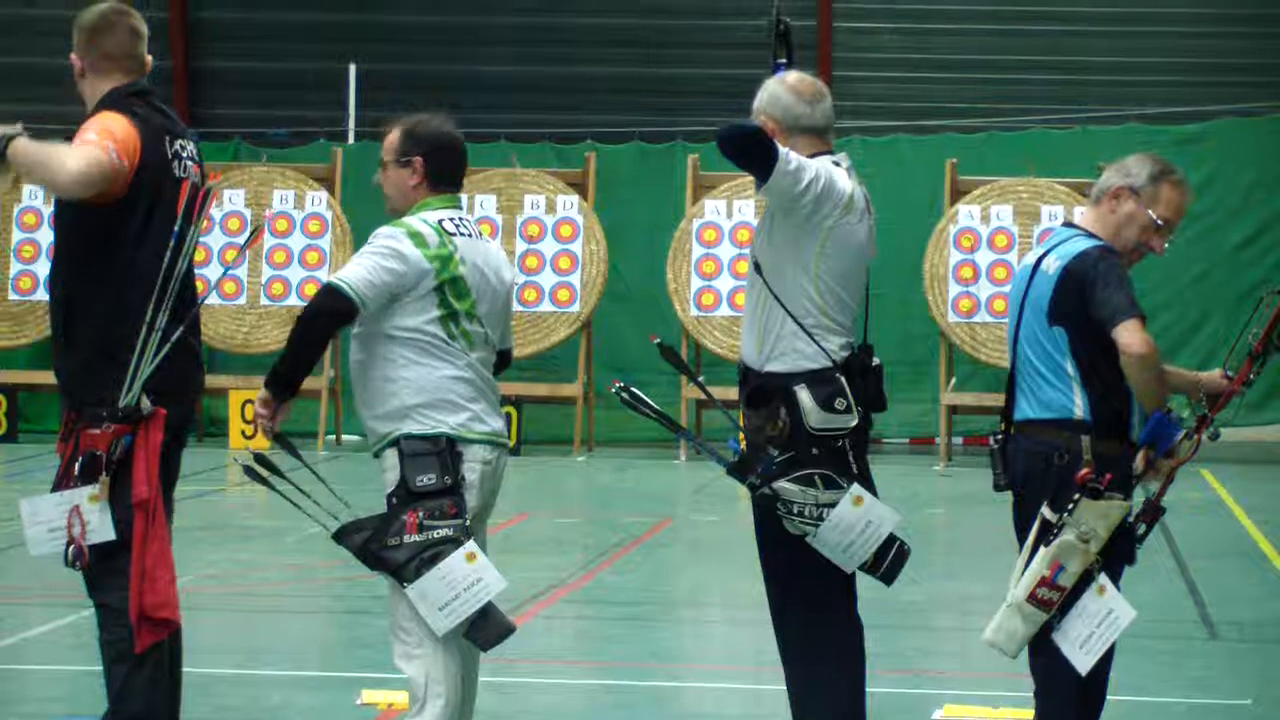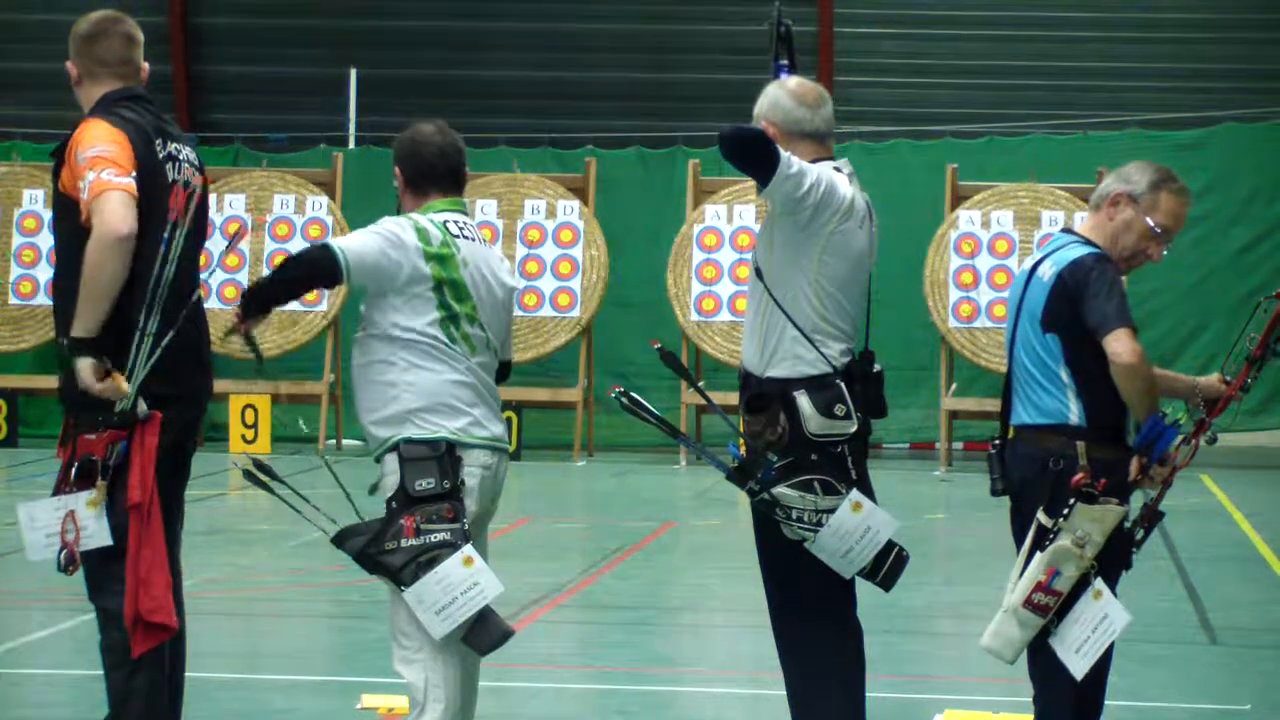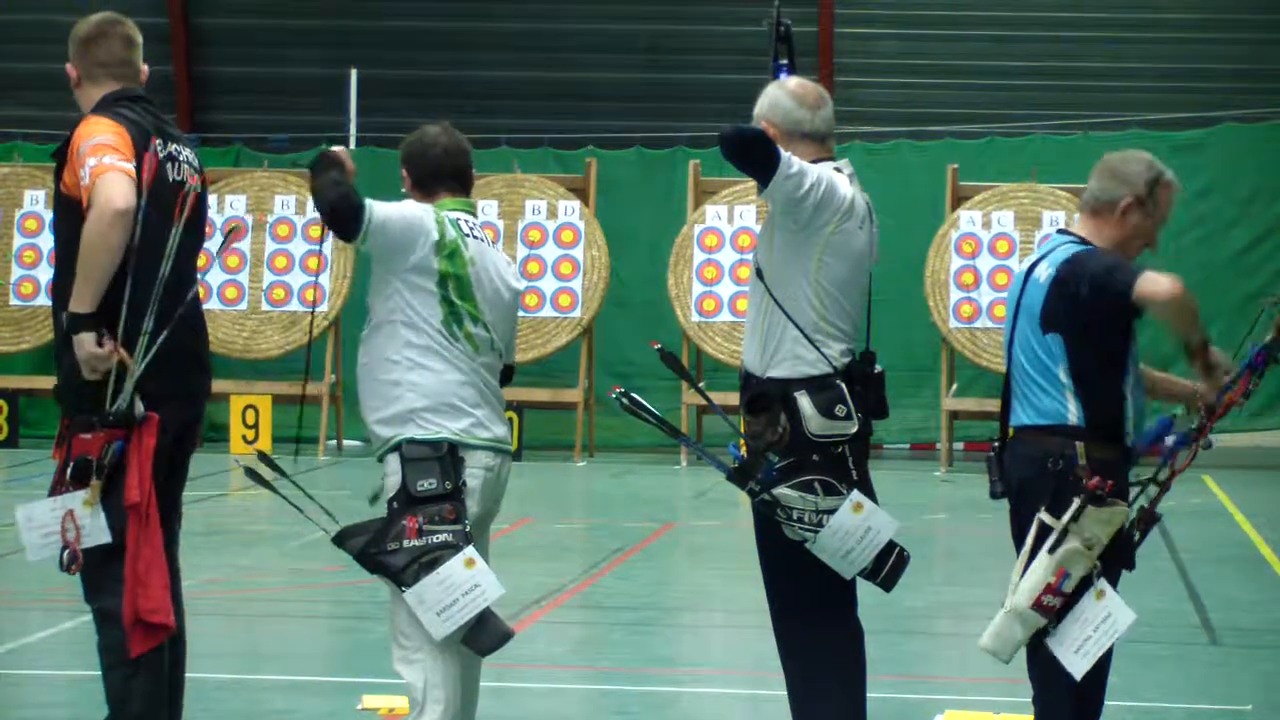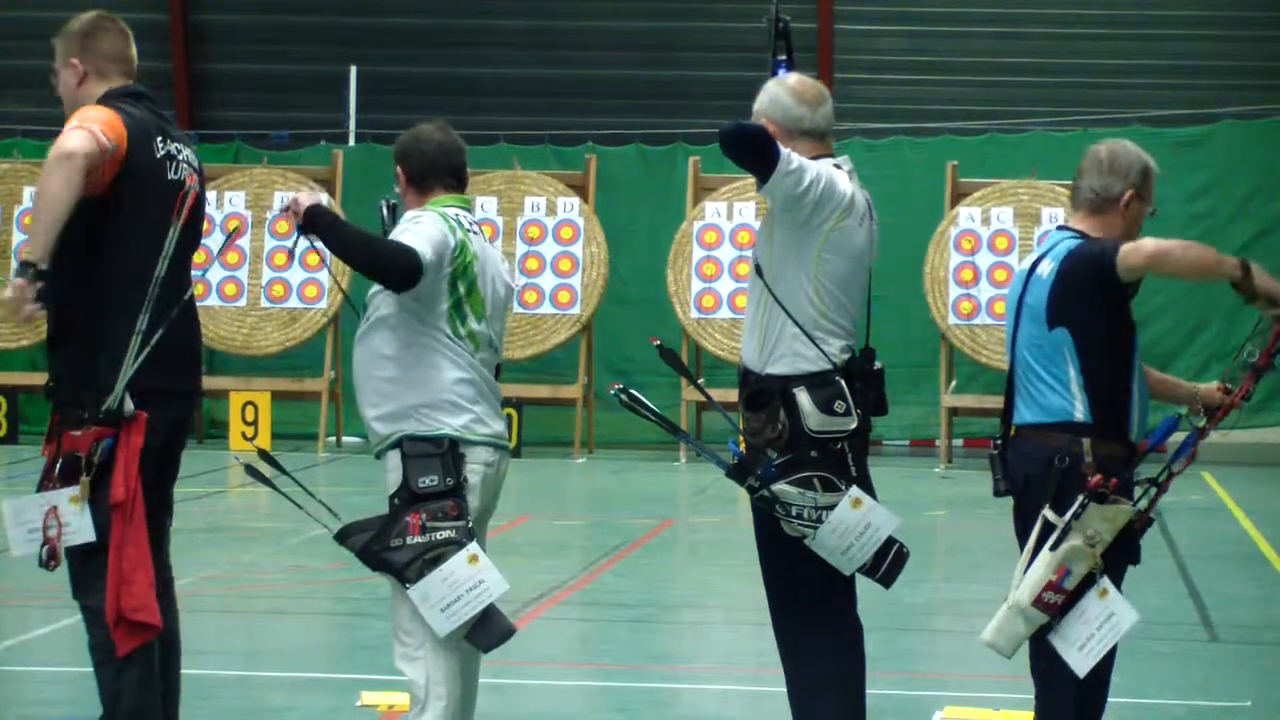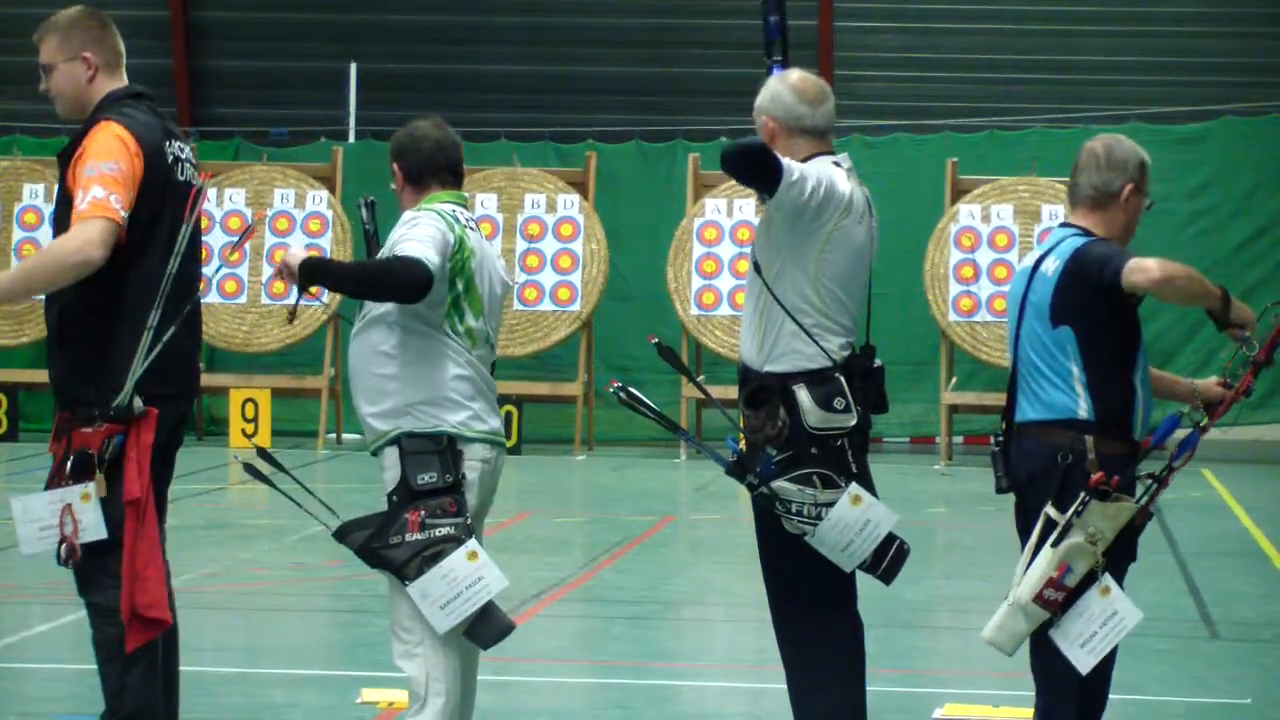
dt=0.5s
person 1, frame 1
left shoulder: (117, 128)
right shoulder: (172, 133)
left elbow: (76, 169)
left hip: (118, 384)
right hip: (161, 376)
left knee: (118, 566)
right knee: (142, 557)
person 1, frame 2
left shoulder: (100, 134)
right shoulder: (174, 142)
left elbow: (115, 230)
left wrist: (81, 341)
left hip: (122, 388)
right hip: (176, 380)
left knee: (121, 572)
right knee: (154, 562)
person 1, frame 3
left shoulder: (100, 131)
right shoulder: (176, 143)
left elbow: (114, 208)
left wrist: (80, 318)
left hip: (119, 388)
right hip: (174, 381)
left knee: (117, 573)
right knee: (152, 564)
person 1, frame 4
left shoulder: (105, 121)
right shoulder: (173, 142)
left elbow: (70, 158)
left hip: (110, 389)
right hip: (162, 382)
left knee: (106, 572)
right knee: (142, 562)
person 1, frame 5
left shoulder: (113, 134)
right shoulder: (166, 137)
left elbow: (87, 246)
left hip: (115, 391)
right hip: (155, 383)
left knee: (112, 572)
right knee: (139, 563)
person 2, frame 1
left shoulder: (816, 185)
right shoulder: (840, 187)
left elbow: (736, 140)
left wrist: (764, 137)
left hip: (801, 416)
right hip: (814, 405)
left knee: (813, 595)
right knee: (808, 590)
person 2, frame 2
left shoulder: (815, 189)
right shoulder: (843, 192)
left elbow: (738, 143)
left wrist: (769, 141)
left hip: (802, 420)
right hip: (817, 408)
left knee: (812, 601)
right knee: (810, 595)
person 2, frame 3
left shoulder: (817, 192)
right shoulder: (843, 192)
left elbow: (738, 143)
left wrist: (763, 136)
left hip: (803, 421)
right hip: (815, 411)
left knee: (812, 601)
right knee: (812, 598)
person 2, frame 4
left shoulder: (816, 188)
right shoulder: (843, 190)
left elbow: (737, 140)
left wrist: (765, 135)
left hip: (803, 420)
right hip: (816, 409)
left knee: (813, 598)
right knee: (810, 594)
person 2, frame 5
left shoulder: (817, 188)
right shoulder: (840, 185)
left elbow: (740, 157)
left wrist: (763, 152)
left hip: (802, 417)
right hip: (813, 407)
left knee: (812, 594)
right knee: (810, 591)
person 3, frame 1
left shoulder: (406, 239)
right shoulder: (489, 249)
left elbow: (327, 309)
left wrist: (278, 386)
right hip: (476, 447)
left knee: (423, 615)
person 3, frame 2
left shoulder: (406, 237)
right shoulder: (493, 258)
left elbow: (314, 265)
left wrist: (253, 302)
right hip: (478, 452)
left knee: (424, 626)
person 3, frame 3
left shoulder: (420, 227)
right shoulder: (498, 259)
left elbow: (340, 208)
left wrist: (331, 163)
right hip: (479, 452)
left knee: (425, 624)
person 3, frame 4
left shoulder: (431, 224)
right shoulder: (487, 251)
left elbow: (400, 267)
left wrist: (316, 216)
right hip: (472, 446)
left knee: (427, 619)
person 3, frame 5
left shoulder: (429, 222)
right shoulder: (481, 245)
left elbow: (409, 278)
left wrist: (311, 268)
right hip: (465, 444)
left knee: (424, 614)
person 4, frame 1
left shoulder: (1046, 254)
right shoulder: (1094, 260)
right elbow: (1136, 348)
left wrist: (1196, 383)
left hip: (1042, 455)
right hip: (1079, 464)
left knee: (1059, 608)
person 4, frame 2
left shoulder: (1049, 259)
right shoulder: (1089, 268)
right elbow: (1125, 358)
left wrist: (1194, 387)
left hip: (1042, 461)
right hip: (1075, 469)
left knee: (1056, 613)
person 4, frame 3
left shoulder: (1049, 260)
right shoulder: (1086, 267)
right elbow: (1165, 292)
left wrist: (1190, 389)
right wrist: (1201, 350)
left hip: (1046, 463)
right hip: (1074, 470)
left knee: (1060, 615)
person 4, frame 4
left shoulder: (1052, 259)
right shoulder: (1082, 260)
right elbow: (1151, 255)
left wrist: (1192, 395)
left hip: (1051, 462)
right hip: (1079, 468)
left knee: (1066, 613)
person 4, frame 5
left shoulder: (1050, 257)
right shoulder: (1085, 259)
right elbow: (1156, 275)
left wrist: (1191, 390)
right wrist: (1224, 303)
left hip: (1050, 458)
right hip: (1080, 465)
left knee: (1067, 612)
